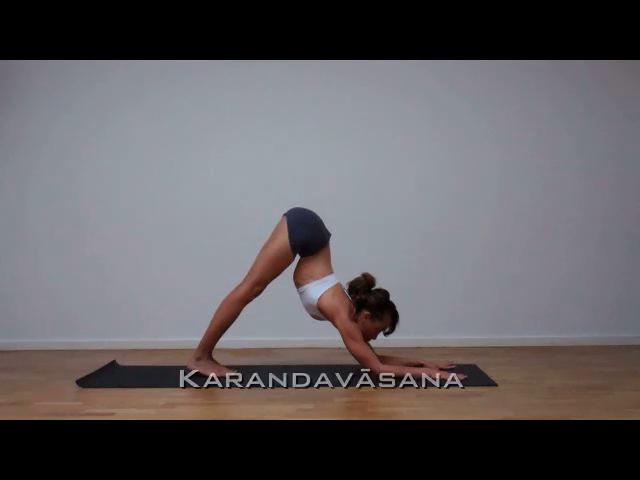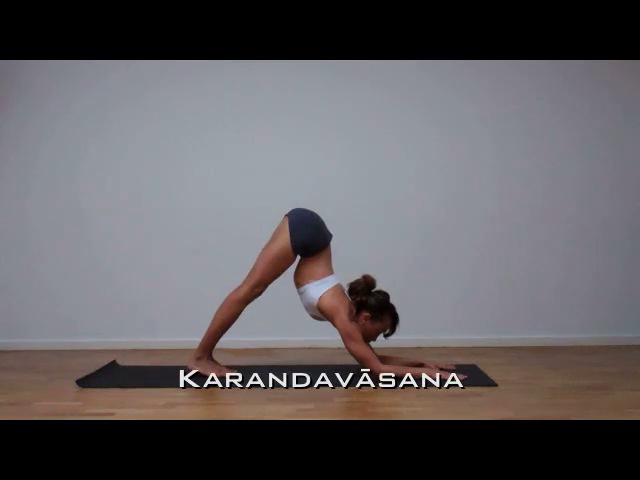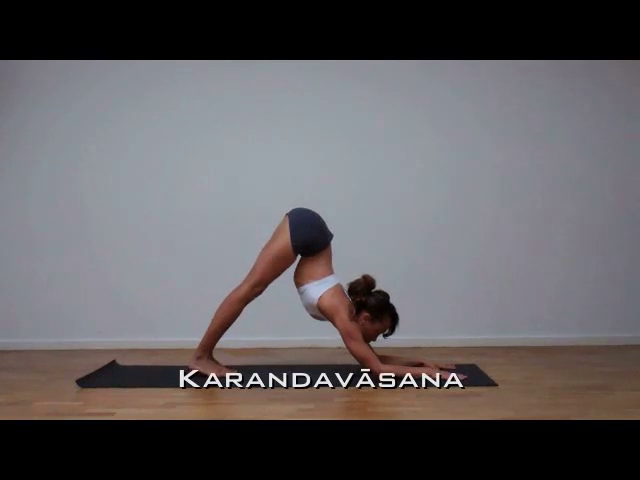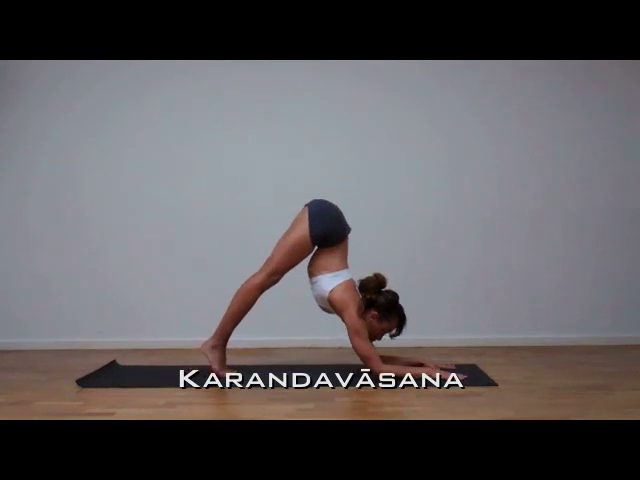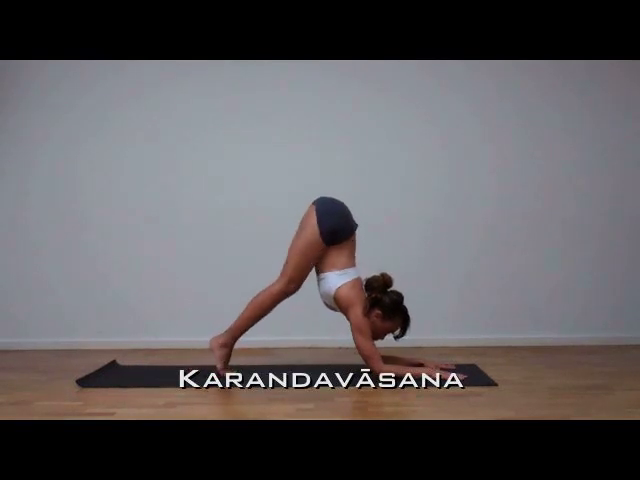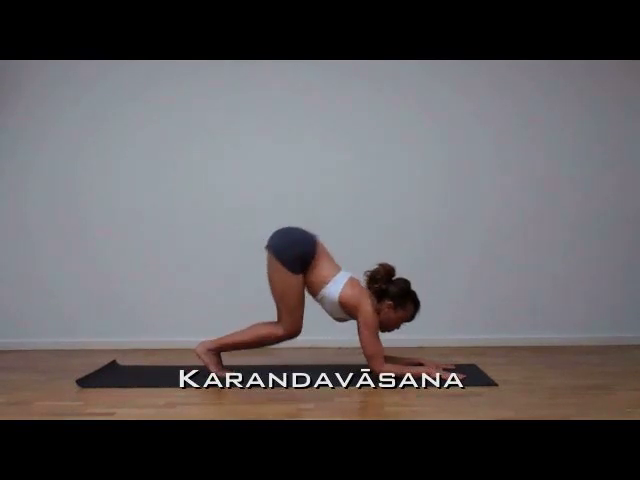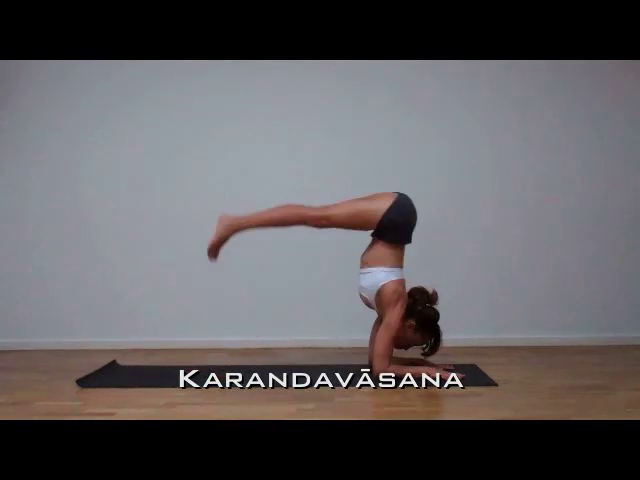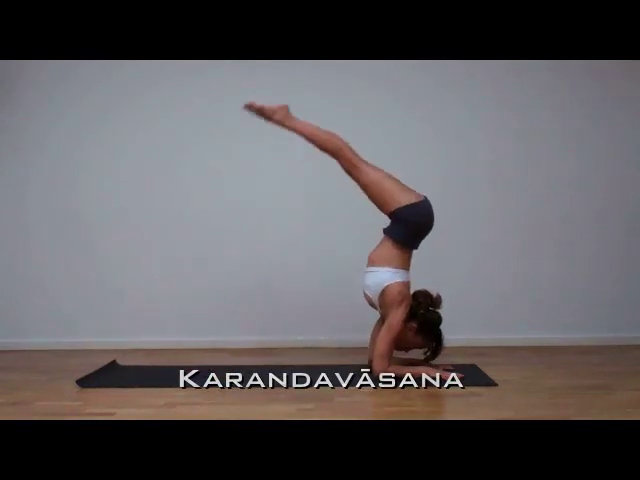
dt=0.4s
person 1, frame 1
left shoulder: (351, 311)
right shoulder: (345, 317)
left elbow: (372, 358)
right elbow: (377, 369)
left wrist: (420, 362)
right wrist: (428, 373)
left hip: (305, 227)
right hip: (300, 228)
left knee: (251, 290)
right knee: (247, 289)
right ankle: (200, 356)
person 1, frame 2
left shoulder: (351, 313)
right shoulder: (345, 318)
left elbow: (373, 358)
right elbow: (377, 369)
left wrist: (421, 362)
right wrist: (427, 372)
left hip: (306, 229)
right hip: (302, 229)
left knee: (252, 291)
right knee: (249, 290)
right ankle: (200, 356)
person 1, frame 3
left shoulder: (350, 312)
right shoulder: (345, 317)
left elbow: (373, 358)
right elbow: (377, 369)
left wrist: (420, 362)
right wrist: (425, 372)
left hip: (307, 228)
right hip: (302, 227)
left knee: (252, 290)
right knee: (249, 289)
right ankle: (201, 356)
person 1, frame 4
left shoulder: (358, 308)
right shoulder: (353, 312)
left elbow: (374, 357)
right elbow: (377, 368)
left wrist: (419, 362)
right wrist: (425, 371)
left hip: (325, 221)
right hip: (321, 219)
left knee: (269, 278)
right knee: (266, 276)
right ankle: (216, 342)
person 1, frame 5
left shoulder: (362, 303)
right shoulder: (358, 309)
left elbow: (375, 356)
right elbow: (378, 367)
left wrist: (419, 362)
right wrist: (424, 371)
left knee: (287, 286)
right knee: (285, 285)
right ankle: (224, 339)
person 1, frame 6
left shoulder: (365, 304)
right shoulder: (366, 307)
left elbow: (377, 359)
right elbow: (378, 366)
left wrist: (419, 361)
right wrist: (422, 370)
left hip: (292, 244)
right hip: (287, 245)
left knee: (287, 327)
right knee: (289, 329)
right ankle: (211, 348)
person 1, frame 7
right shoulder: (395, 310)
right elbow: (380, 367)
left wrist: (418, 363)
right wrist: (423, 368)
left knee: (312, 218)
right knee: (313, 217)
person 1, frame 8
right shoulder: (397, 311)
right elbow: (380, 366)
right wrist: (424, 368)
left hip: (412, 217)
right hip: (411, 215)
right knee: (354, 162)
